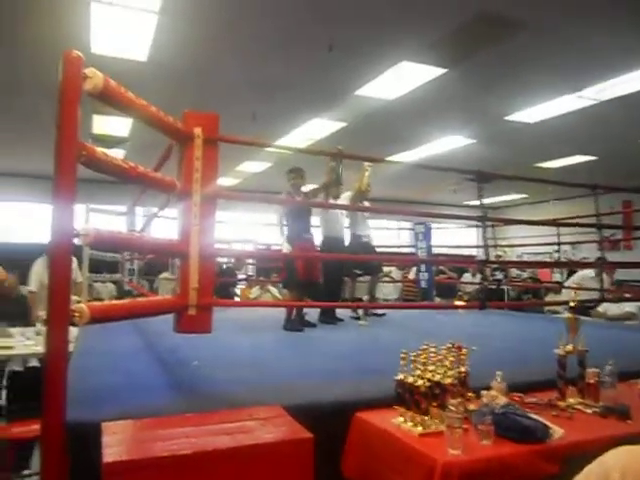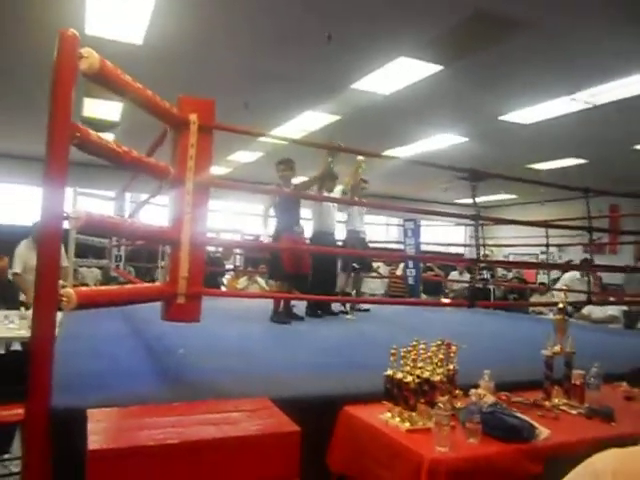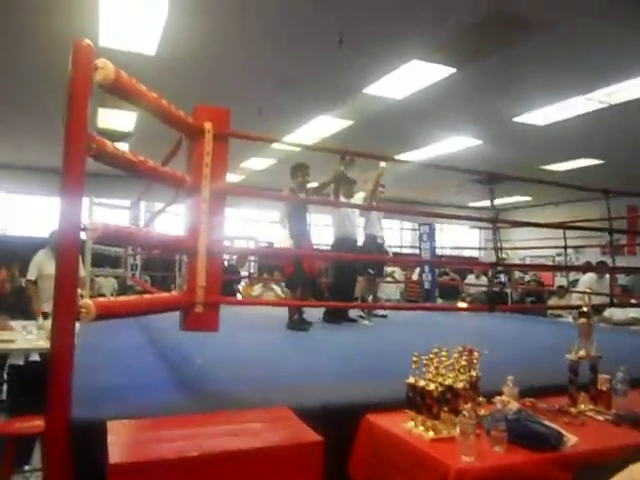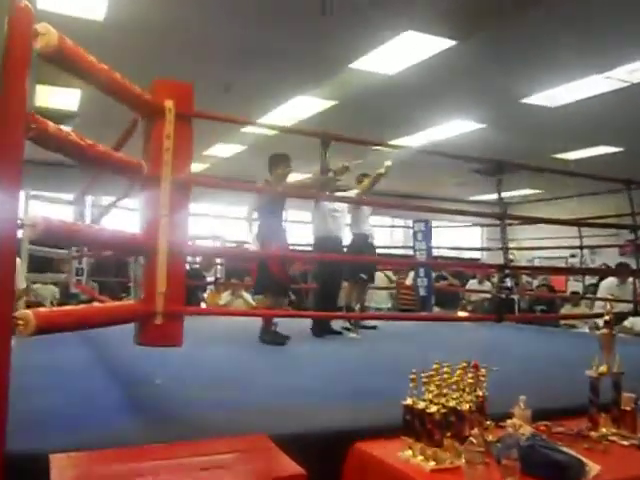
dt=0.5s
person 1, frame 1
left shoulder: (308, 196)
right shoulder: (286, 198)
left elbow: (327, 184)
right elbow: (280, 221)
right wrist: (285, 243)
left hip: (308, 241)
right hip: (294, 242)
left knee: (307, 281)
right knee: (294, 282)
left ankle: (299, 316)
right ankle: (289, 318)
person 1, frame 2
left shoulder: (298, 188)
left elbow: (321, 175)
right elbow: (266, 211)
right wrist: (266, 232)
left hip: (297, 234)
right hip: (282, 234)
left knee: (295, 274)
right knee: (282, 275)
left ankle: (287, 308)
right ankle: (276, 311)
person 1, frame 3
left shoulder: (307, 193)
right shoulder: (289, 193)
left elbow: (328, 182)
right elbow: (284, 217)
right wrist: (287, 237)
left hip: (305, 238)
right hip: (295, 239)
left knee: (307, 278)
right knee: (295, 280)
left ankle: (298, 314)
right ankle: (292, 318)
person 1, frame 4
left shoulder: (284, 188)
right shoulder: (264, 186)
left elbow: (311, 184)
right elbow: (250, 212)
left wrist: (332, 175)
left hip: (279, 237)
right hip: (266, 238)
left knee: (280, 284)
right knee: (270, 285)
left ankle: (269, 327)
right ankle: (266, 329)
person 2, frame 1
left shoulder: (366, 204)
right shoulder: (353, 203)
right elbow: (360, 189)
left wrist: (370, 240)
left hip: (367, 242)
right hip: (356, 242)
left knee: (375, 273)
right knee: (353, 277)
left ankle: (369, 307)
right ankle: (354, 310)
person 2, frame 2
left shoulder: (363, 203)
right shoulder: (350, 199)
right elbow: (352, 185)
left hip: (361, 238)
right hip: (352, 237)
left knee: (360, 272)
right knee: (347, 271)
left ankle: (355, 303)
right ankle: (342, 302)
person 2, frame 3
left shoulder: (381, 209)
right shoulder: (368, 204)
right elbow: (371, 190)
left wrist: (385, 247)
left hip: (379, 243)
right hip: (370, 242)
left knee: (376, 277)
right knee: (367, 276)
left ankle: (372, 307)
right ankle: (363, 308)
person 2, frame 4
right shoulder: (355, 198)
right elbow: (364, 189)
right wrist: (379, 174)
left hip: (367, 242)
right hip: (359, 241)
left knee: (364, 282)
right knee: (354, 281)
right ankle: (349, 318)
person 3, frame 1
left shoulder: (342, 201)
right shoulder: (325, 201)
right elbow: (326, 186)
left hip: (340, 243)
right hip: (329, 243)
left knee: (338, 279)
right knee: (330, 279)
left ankle: (330, 312)
right ankle: (325, 313)
person 3, frame 2
left shoulder: (335, 195)
right shoulder: (318, 194)
right elbow: (321, 178)
left hip: (330, 238)
right hip: (319, 237)
left knee: (331, 274)
right knee: (318, 273)
left ankle: (325, 305)
right ankle: (312, 307)
person 3, frame 3
right shoulder: (337, 200)
right elbow: (337, 184)
right wrist: (343, 168)
left hip: (352, 244)
right hip: (341, 243)
left knee: (350, 280)
right knee: (339, 280)
left ankle: (343, 313)
right ankle: (330, 314)
person 3, frame 4
right shoulder: (320, 197)
right wrist: (333, 174)
left hip: (337, 244)
right hip: (324, 243)
left knee: (334, 285)
right knee: (324, 284)
left ankle: (325, 323)
right ankle: (318, 324)
